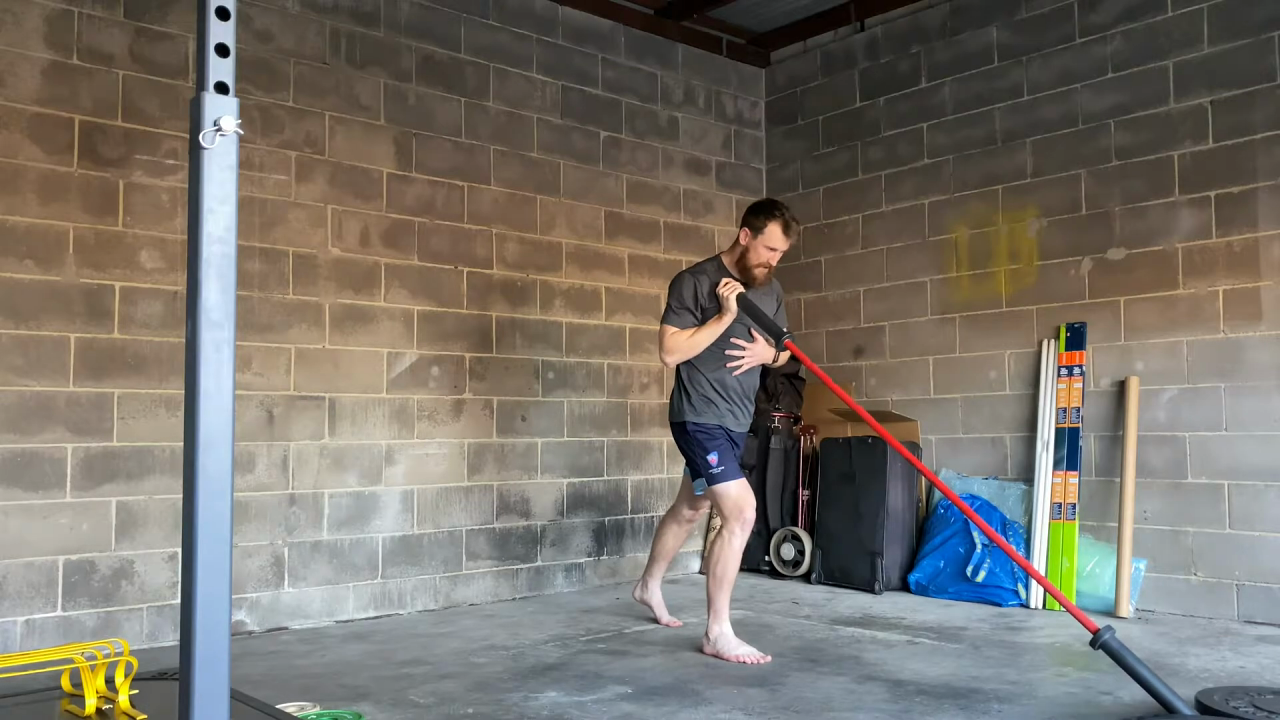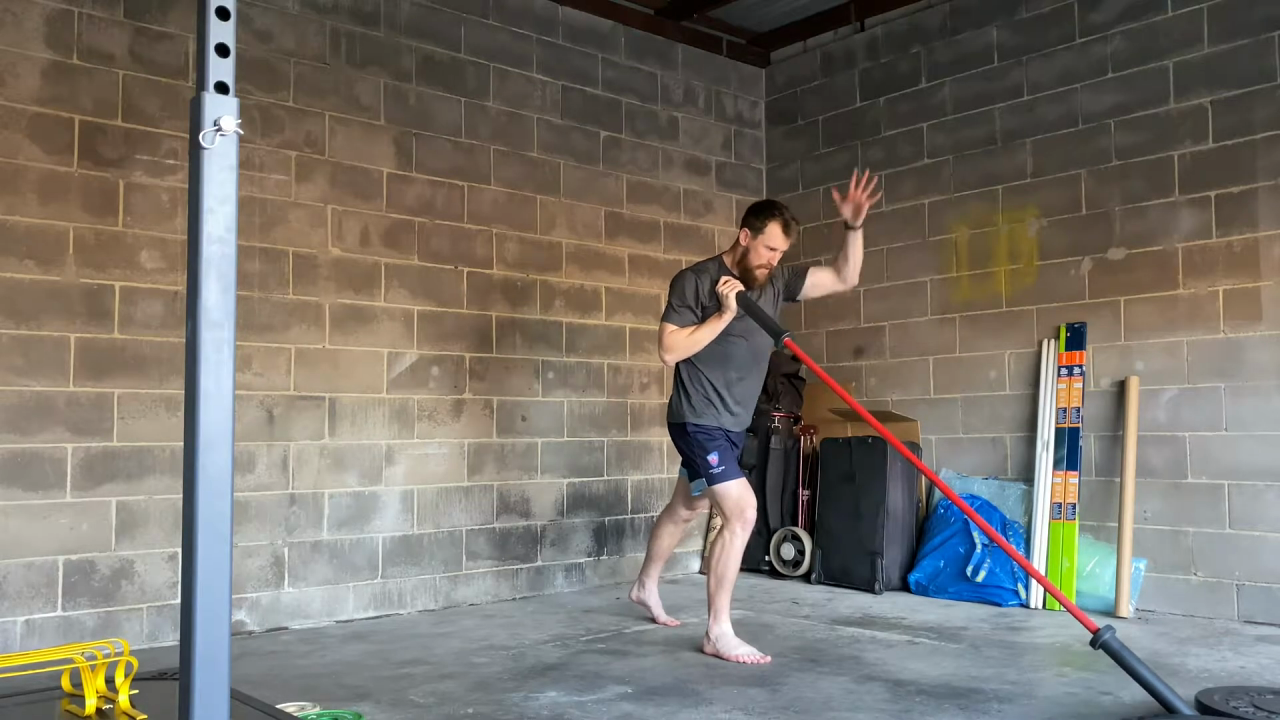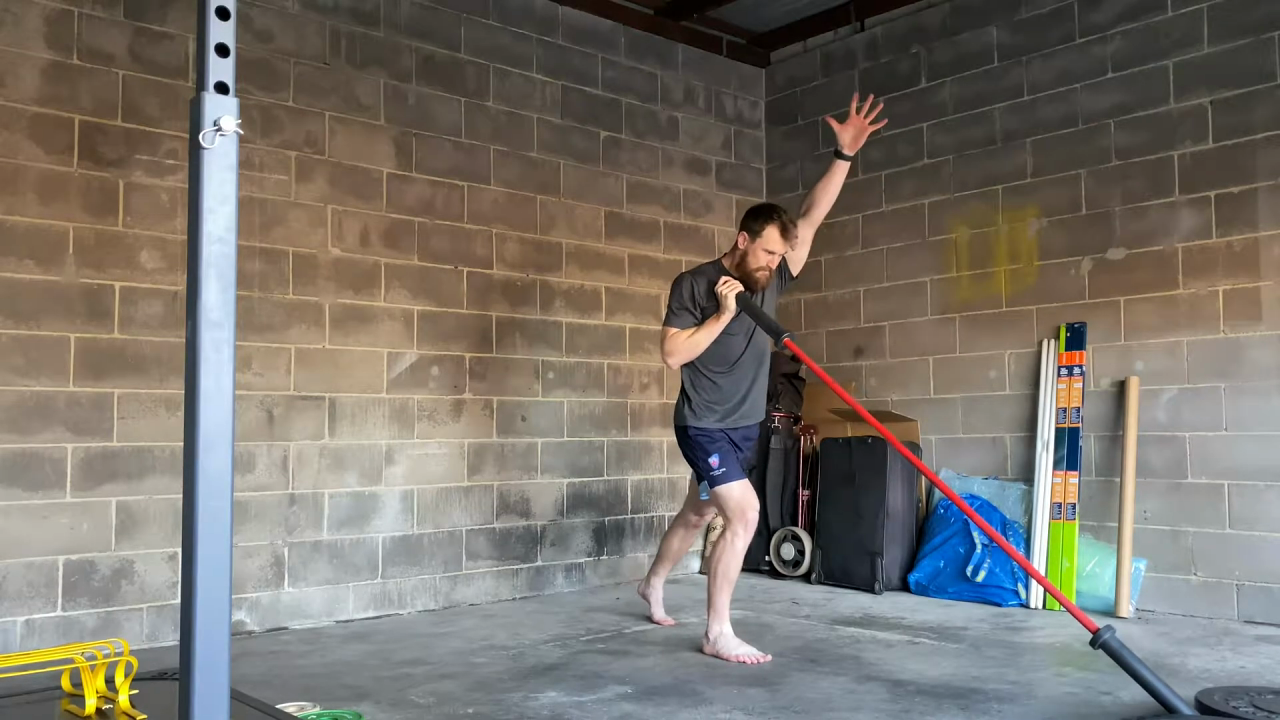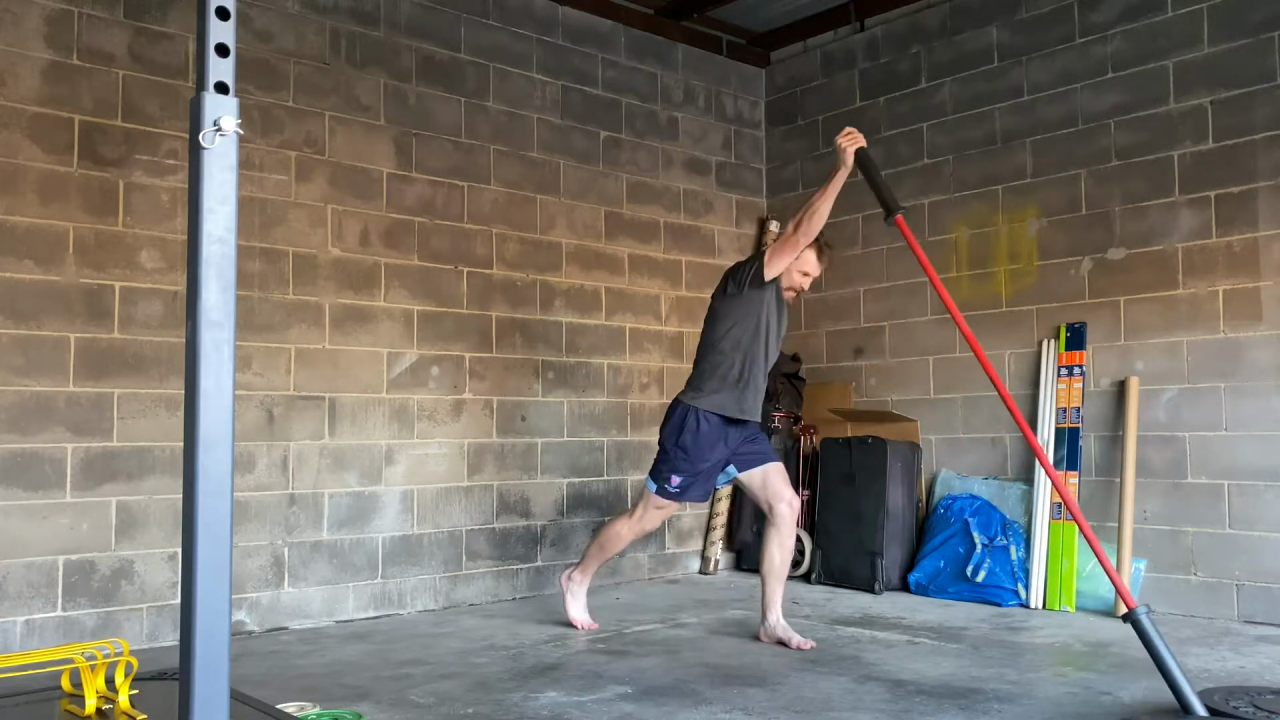
dt=1s
person 1, frame 1
left shoulder: (770, 288)
right shoulder: (694, 281)
left elbow: (784, 348)
right elbow: (670, 351)
left wrist: (770, 352)
right wrist: (724, 315)
left hip: (735, 419)
right hip: (700, 417)
left knee: (690, 508)
right knee: (741, 512)
left ankle: (649, 585)
right ankle: (717, 633)
person 1, frame 2
left shoulder: (776, 281)
right shoulder: (695, 281)
left elbow: (845, 278)
right elbow: (670, 349)
left wrist: (852, 224)
right wrist: (722, 315)
left hip: (733, 425)
right hip: (699, 422)
left knee: (685, 507)
right knee: (742, 512)
left ankle: (645, 586)
right ankle: (718, 634)
person 1, frame 3
left shoulder: (772, 276)
right shoulder: (694, 285)
left elbow: (813, 215)
right elbow: (672, 355)
left wrist: (845, 153)
right wrist: (723, 314)
left hip: (744, 424)
right hip: (705, 426)
left knee: (698, 513)
right knee: (744, 514)
left ankle: (653, 583)
right ankle: (717, 633)
person 1, frame 4
left shoulder: (774, 299)
right shoulder: (744, 281)
right elbow: (800, 234)
right wrist: (842, 170)
left hip: (743, 423)
right hip: (702, 420)
left knee: (786, 506)
right knee: (647, 516)
left ankle: (772, 620)
right ankle: (577, 579)
